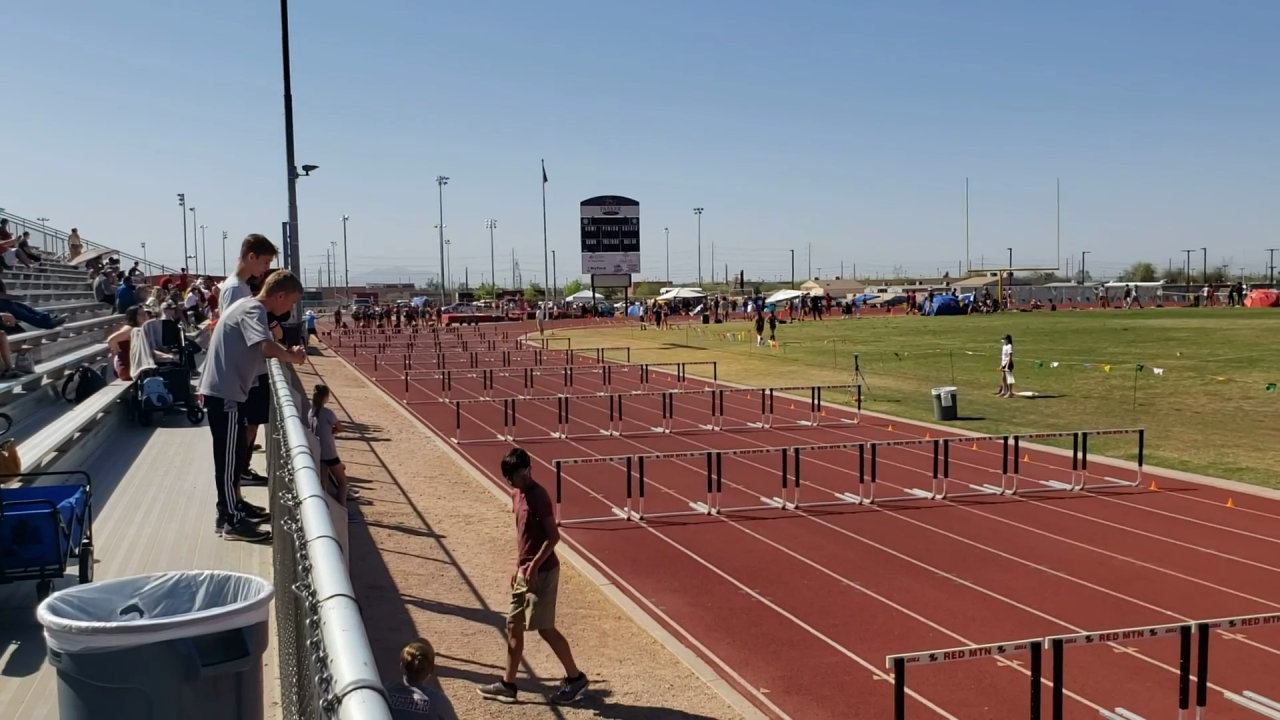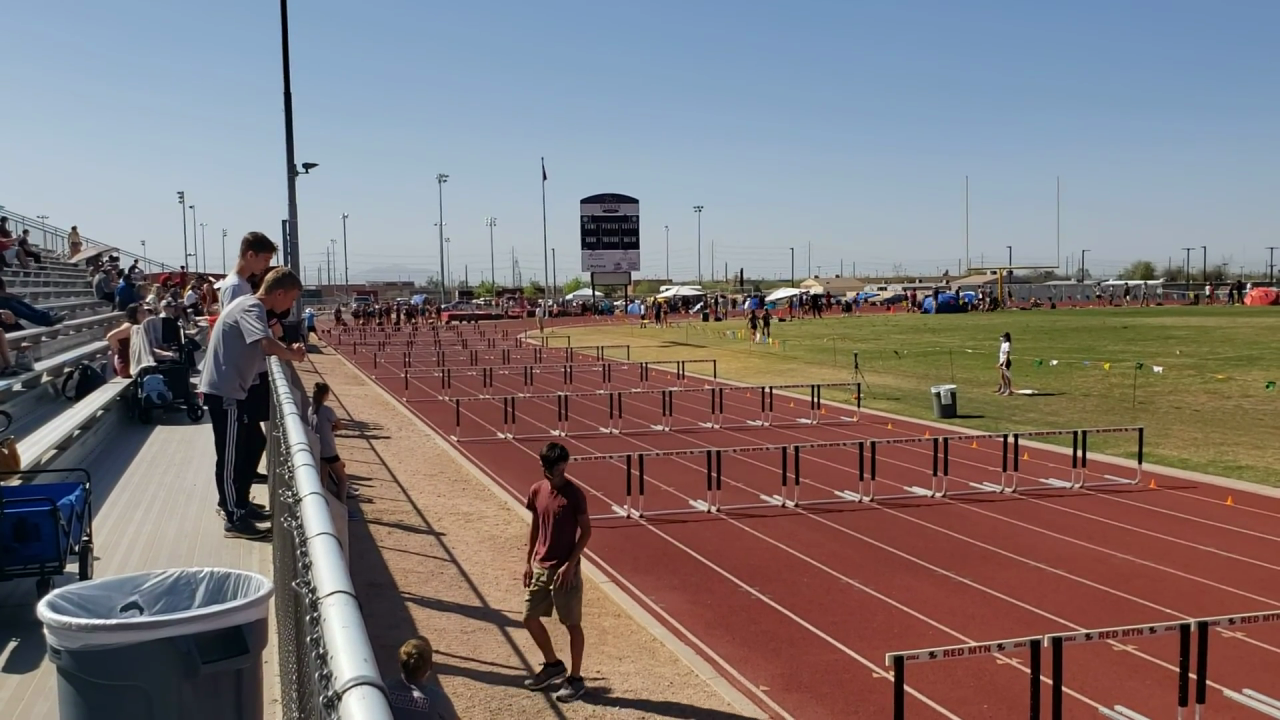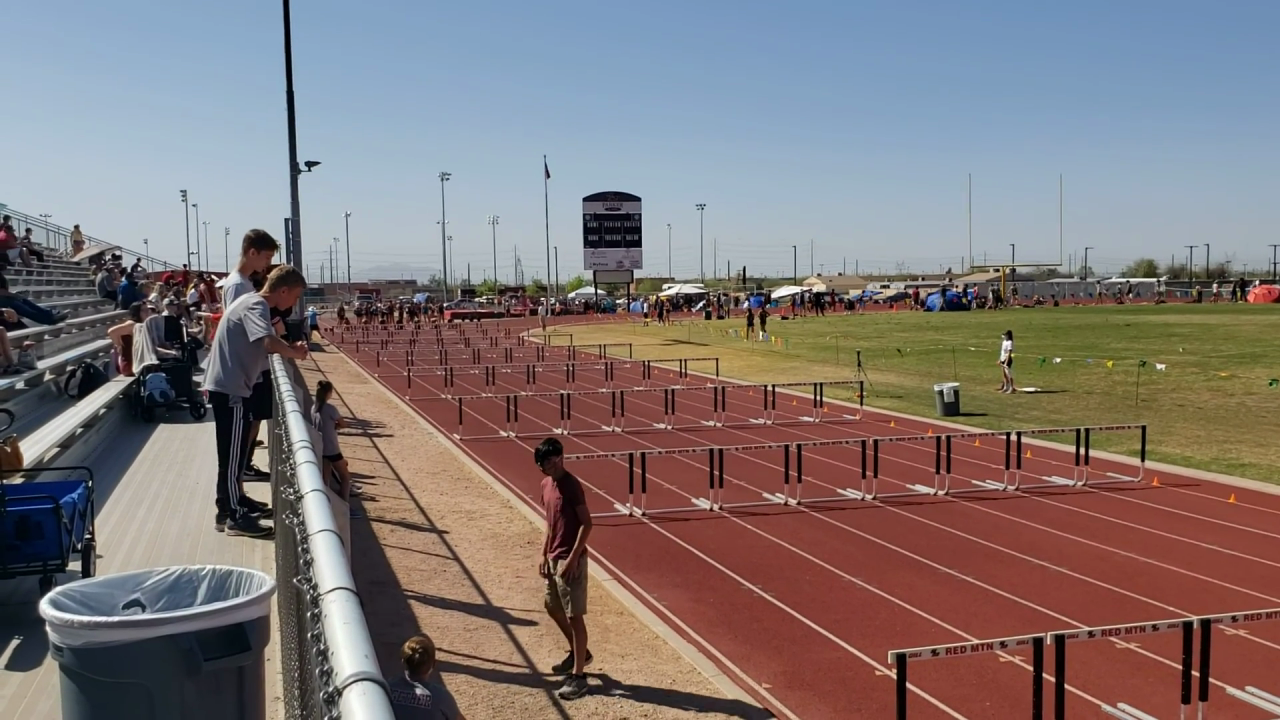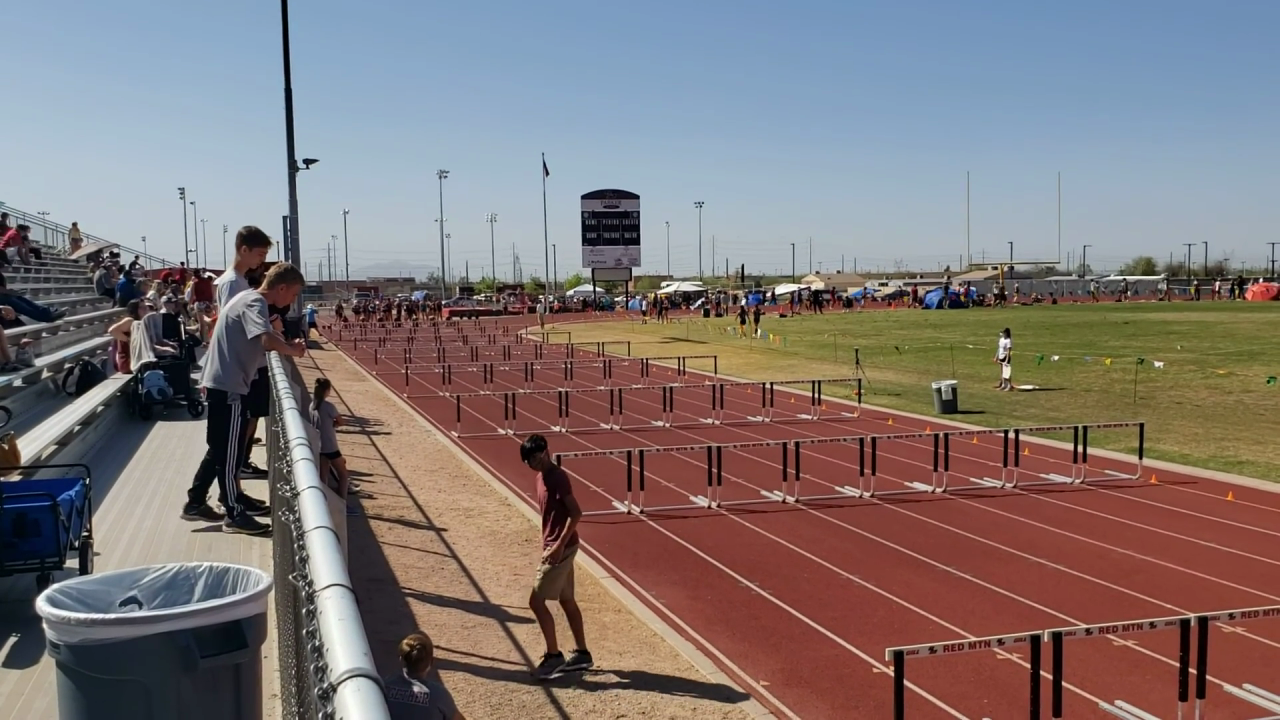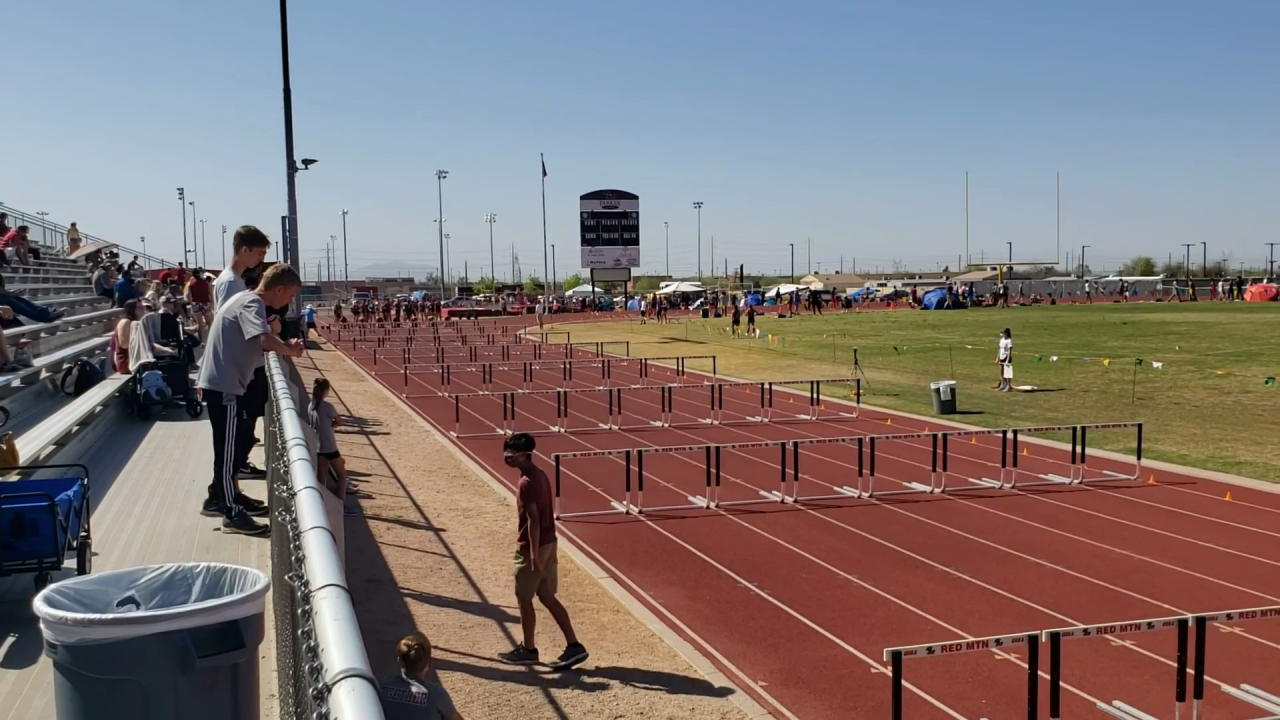
dt=0.4s
person 1, frame 1
left shoulder: (251, 308)
right shoulder: (253, 310)
left elbow: (264, 345)
right elbow: (268, 347)
left wrist: (288, 353)
right wrist: (294, 356)
left hip: (227, 390)
right hip: (224, 393)
left knee: (236, 455)
right knee: (229, 458)
left ankle: (229, 509)
right ankle: (233, 522)
person 1, frame 2
left shoulder: (251, 306)
right shoulder: (252, 308)
left elbow: (265, 342)
right elbow: (268, 345)
left wrist: (288, 350)
right wrist: (294, 354)
left hip: (230, 388)
right hip: (224, 391)
left knee: (251, 446)
right knee: (230, 456)
left ankle: (239, 504)
right ankle: (235, 519)
person 1, frame 3
left shoulder: (255, 303)
right shoulder: (256, 306)
left elbow: (267, 341)
right elbow: (271, 343)
left wrist: (291, 349)
right wrist: (297, 352)
left hip: (231, 386)
right hip: (230, 388)
left knee: (235, 451)
right knee: (234, 453)
left ankle: (229, 504)
right ankle: (236, 518)
person 1, frame 4
left shoulder: (252, 300)
right shoulder: (255, 302)
left elbow: (264, 338)
right elbow: (267, 340)
left wrist: (288, 345)
right wrist: (293, 350)
left hip: (222, 382)
right hip: (227, 385)
left knee: (222, 448)
right knee: (228, 450)
left ankle: (196, 502)
right ankle: (234, 515)
person 1, frame 5
left shoulder: (248, 301)
right shoulder: (251, 303)
left elbow: (261, 339)
right elbow: (266, 341)
left wrist: (286, 346)
right wrist: (292, 350)
left hip: (224, 383)
right hip: (223, 386)
left knee: (236, 446)
right knee: (229, 450)
left ankle: (220, 499)
right ankle: (232, 515)
person 2, frame 1
left shoulder: (244, 286)
right shoulder: (234, 288)
left wrist: (270, 330)
right wrist: (269, 330)
left knee: (251, 425)
right knee: (247, 427)
left ankle: (242, 470)
right ankle: (240, 472)
person 2, frame 2
left shoulder: (244, 283)
right shoulder: (234, 286)
left wrist: (271, 323)
right wrist: (270, 328)
left hip: (253, 370)
left knee: (255, 434)
right knee: (256, 435)
left ankle: (248, 473)
person 2, frame 3
left shoulder: (246, 282)
right shoulder: (237, 285)
left wrist: (272, 326)
right wrist: (271, 329)
left knee: (253, 421)
right knee: (249, 422)
left ankle: (244, 466)
right ankle: (241, 468)
person 2, frame 4
left shoulder: (242, 280)
right shoulder: (232, 282)
left wrist: (269, 325)
right wrist: (268, 328)
left knee: (252, 417)
right knee: (246, 419)
left ankle: (242, 463)
right ankle: (238, 466)
person 2, frame 5
left shoulder: (238, 279)
right shoulder: (229, 283)
left knee: (248, 417)
right knee: (246, 418)
left ankle: (241, 464)
right ankle: (238, 466)
person 3, frame 1
left shoulder: (538, 496)
right shoulder: (518, 495)
left elbow: (553, 536)
left wrist: (533, 566)
right wrist: (519, 568)
left hip: (542, 572)
right hip: (526, 570)
left knee: (545, 629)
right knee: (514, 625)
left ankle: (576, 678)
right ankle: (508, 684)
person 3, frame 2
left shoulder: (574, 494)
right shoulder: (536, 490)
left elbow: (586, 531)
left wrist: (570, 565)
right wrist: (528, 562)
left hip: (565, 568)
right hip: (541, 567)
left knee: (572, 624)
right knee: (530, 619)
left ankle: (575, 679)
right ankle: (553, 665)
person 3, frame 3
left shoulder: (571, 486)
right shoulder: (546, 485)
left elbow: (586, 524)
left wrist: (572, 558)
right wrist: (544, 554)
left hip: (571, 560)
right hip: (555, 558)
left knee: (574, 616)
right knee: (553, 609)
left ankle: (578, 676)
right ankle: (578, 654)
person 3, frame 4
left shoulder: (557, 478)
right shoulder: (541, 477)
left elbow: (575, 513)
left wrist: (559, 545)
right wrist: (546, 546)
left hip: (560, 548)
right hip: (554, 546)
left knee: (536, 600)
right knee: (567, 601)
left ankle: (554, 655)
right ankle: (582, 653)
person 3, frame 5
left shoulder: (526, 482)
right shoulder: (539, 474)
left elbow: (532, 520)
left wrist: (533, 554)
left hip: (533, 547)
right hip: (549, 542)
left knee: (525, 599)
right knee: (547, 597)
left ankle: (528, 649)
right ankle: (574, 647)
